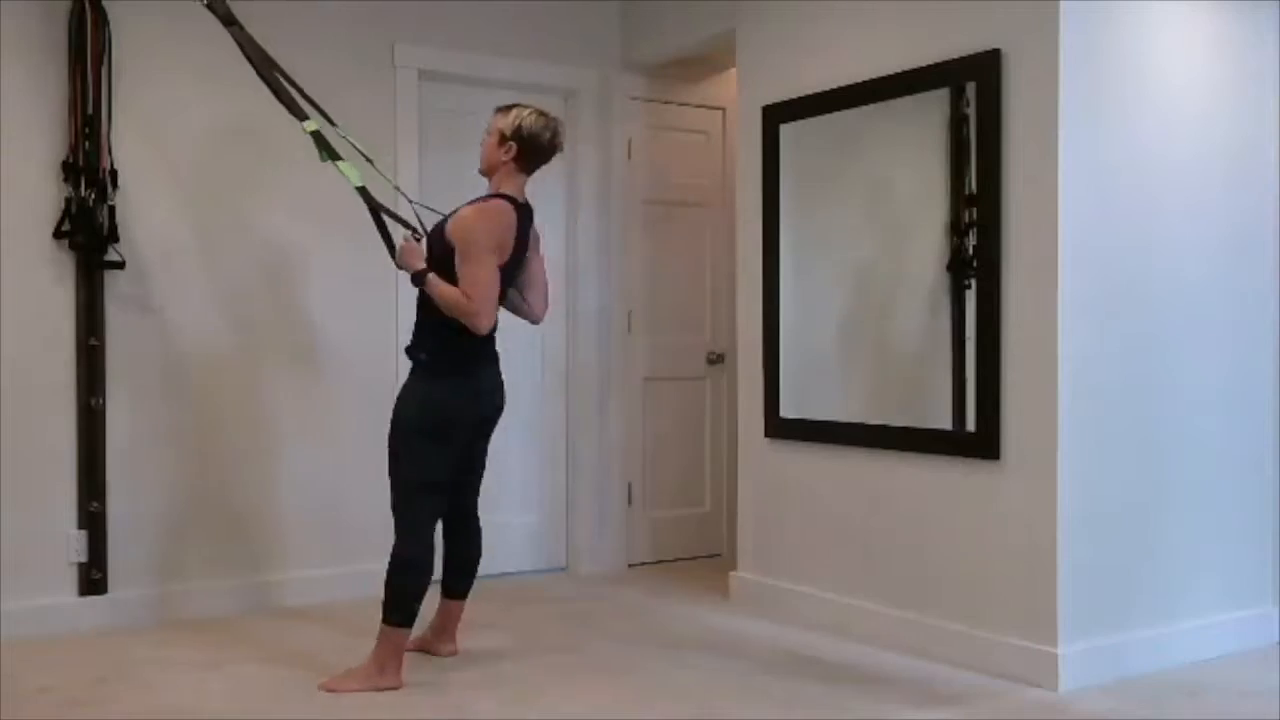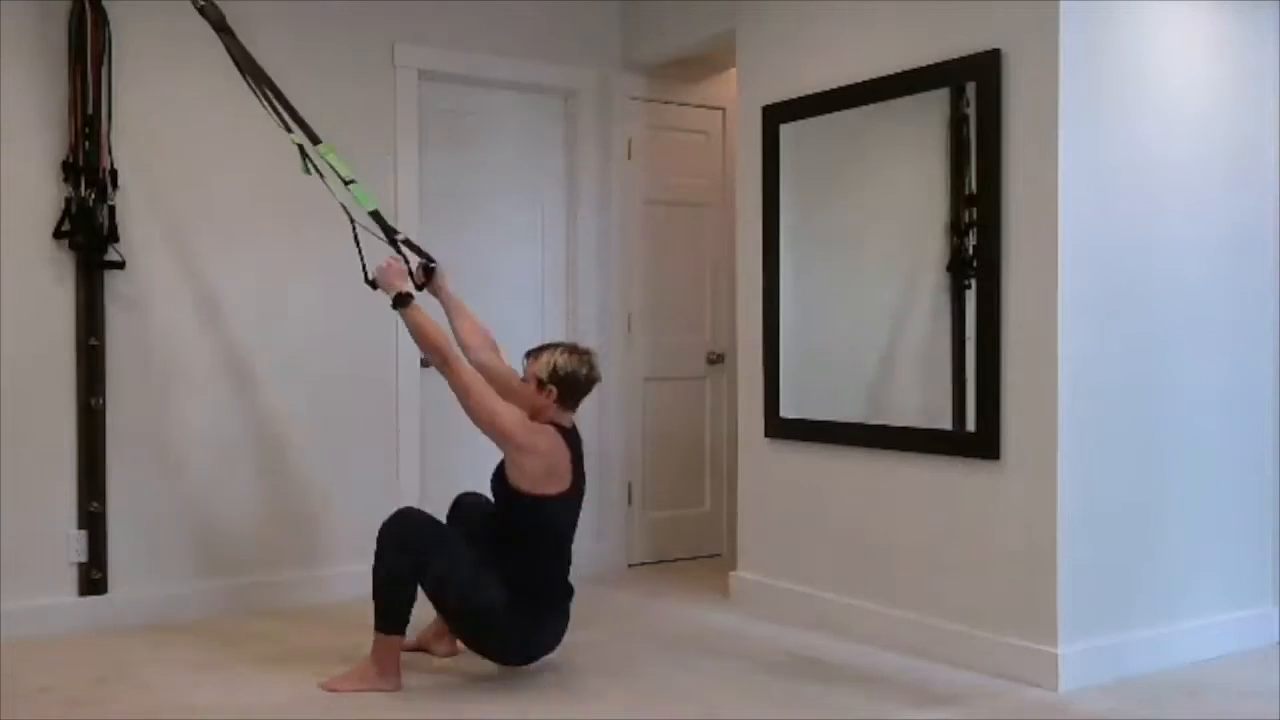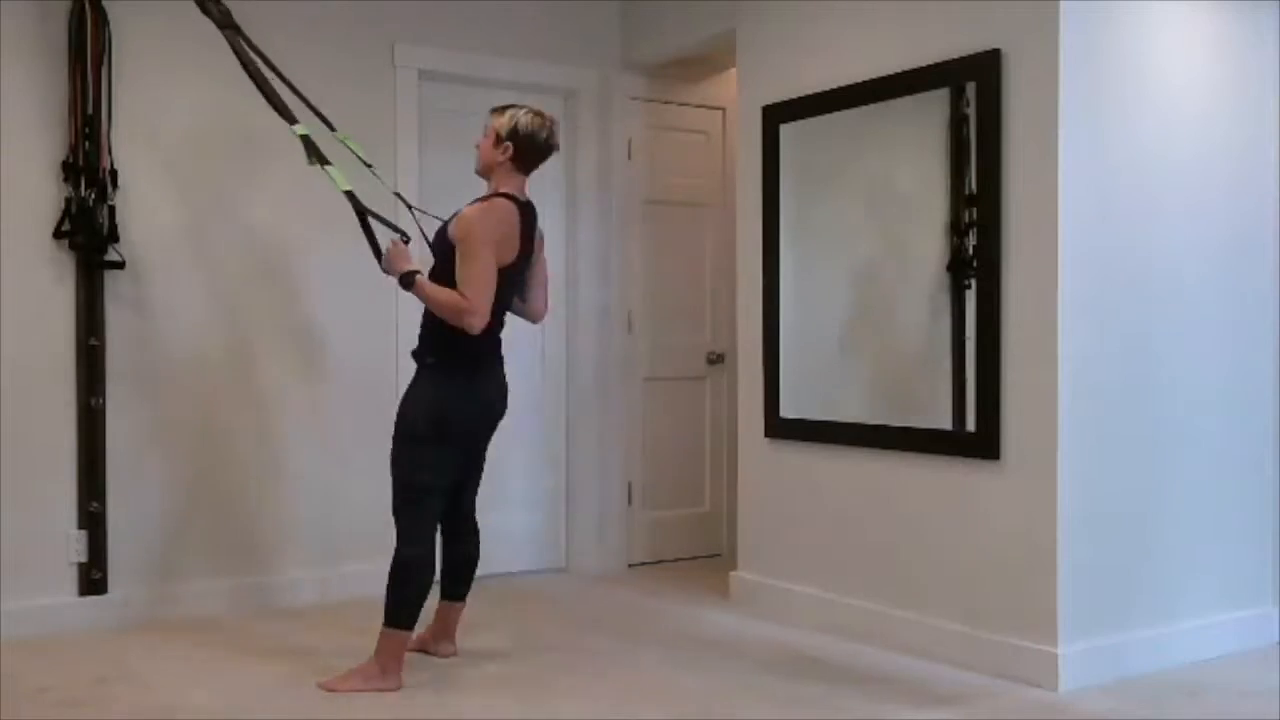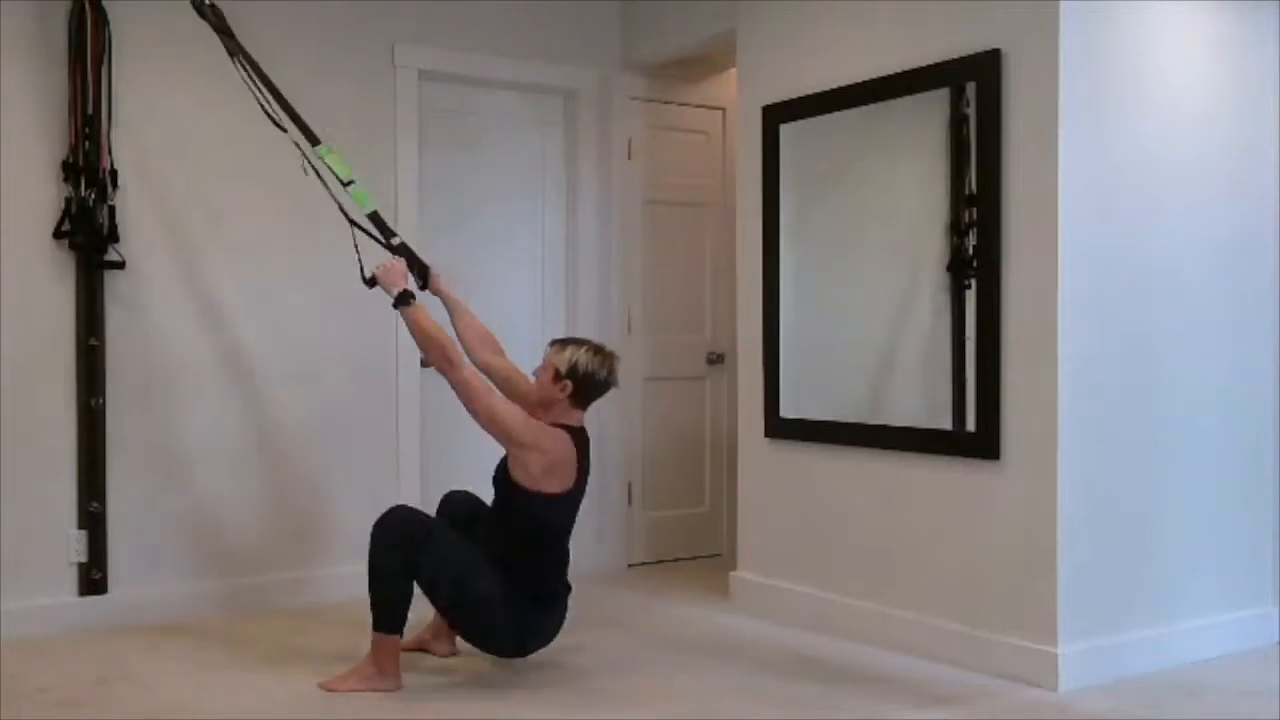
dt=0.3s
person 1, frame 1
left shoulder: (480, 217)
right shoulder: (522, 218)
left elbow: (479, 315)
right elbow: (534, 308)
left wrist: (421, 269)
left hip: (441, 384)
right hip: (478, 384)
left knee: (414, 517)
right knee: (458, 507)
left ankle: (384, 665)
right ankle: (443, 633)
person 1, frame 2
left shoulder: (535, 443)
right shoulder: (556, 433)
left elbow: (454, 366)
right elbow: (488, 360)
left wrist: (402, 295)
right wrist: (443, 293)
left knee: (402, 531)
right knee: (468, 509)
left ankle: (382, 669)
right ankle: (440, 634)
person 1, frame 3
left shoulder: (484, 216)
right shoulder: (526, 219)
left elbow: (473, 315)
right elbow: (535, 308)
left wrist: (409, 275)
left hip: (449, 387)
right hip: (482, 386)
left knee: (417, 518)
right knee: (455, 509)
left ankle: (385, 666)
right ankle: (442, 633)
person 1, frame 4
left shoulder: (542, 441)
right shoulder: (564, 429)
left elbow: (454, 366)
right elbow: (491, 359)
left wrist: (403, 294)
right wrist: (443, 292)
right hip: (532, 598)
left knee: (395, 527)
right knee: (456, 509)
left ankle: (382, 667)
right ankle: (440, 634)
